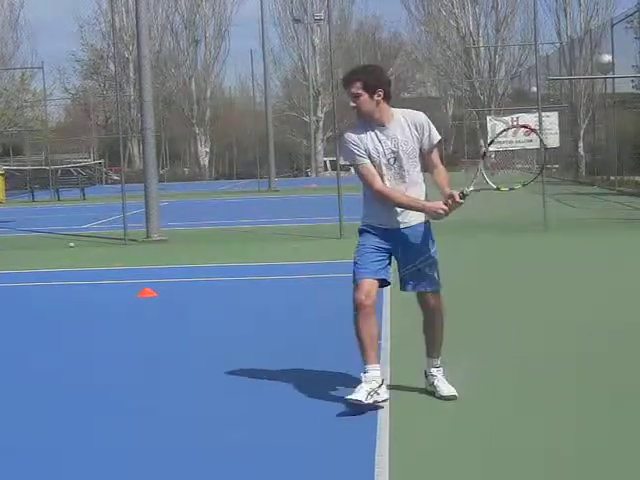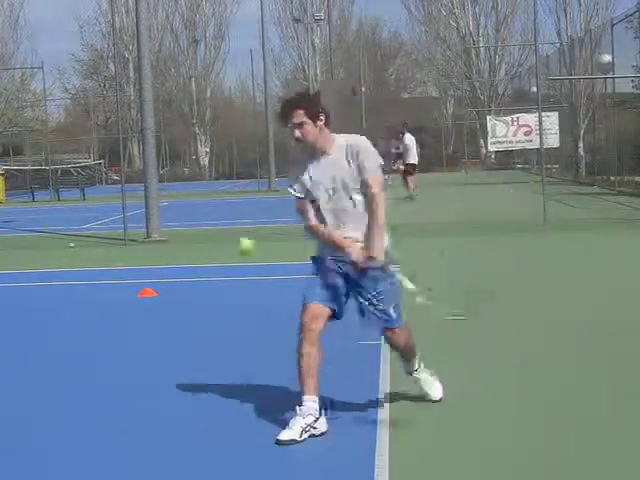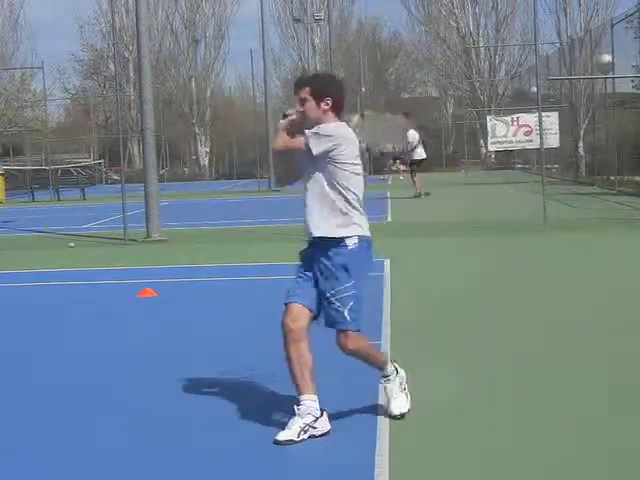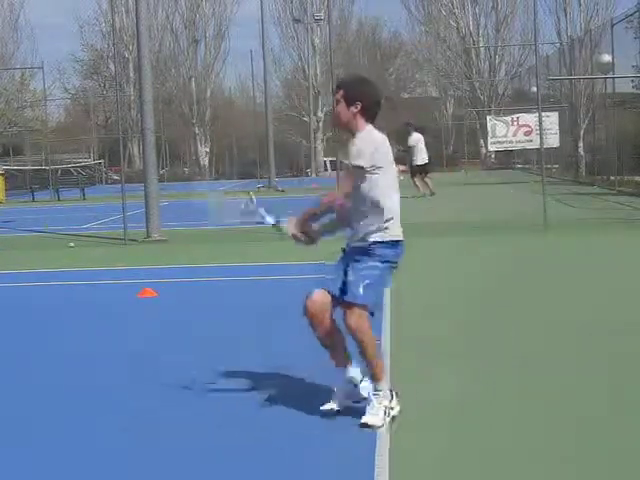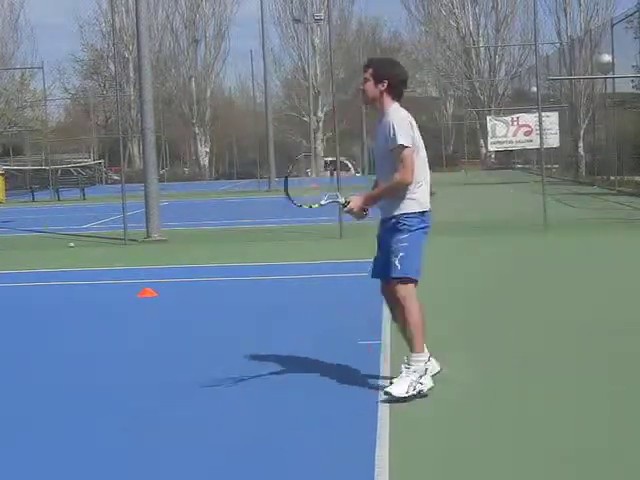
dt=0.3s
person 1, frame 1
left shoulder: (416, 121)
right shoulder: (352, 139)
left elbow: (434, 165)
right elbow: (379, 188)
left wrist: (448, 192)
right wrist: (428, 206)
left hip: (415, 229)
right hip: (375, 231)
left knee: (431, 303)
right knee: (364, 298)
left ankle: (434, 370)
right ankle: (372, 378)
person 1, frame 2
left shoulder: (358, 146)
right shoulder: (301, 170)
left elbow: (376, 200)
right elbow: (312, 224)
left wrist: (375, 246)
right wrist: (345, 246)
left hip: (371, 259)
right hip: (331, 259)
left knee: (396, 335)
right knee: (310, 324)
left ankle: (416, 370)
right ankle: (310, 412)
person 1, frame 3
left shoulder: (334, 133)
right shoulder: (319, 142)
left elbow: (280, 144)
left wrist: (289, 125)
right wrist: (294, 123)
left hip: (346, 248)
right hip: (317, 248)
left knee: (348, 340)
right knee: (293, 324)
left ankle: (390, 373)
right ankle: (310, 412)
person 1, frame 4
left shoulder: (368, 141)
right shoulder: (361, 144)
left elbow: (339, 200)
left wrist: (304, 219)
right wrist: (317, 230)
left hip: (380, 244)
right hip: (359, 245)
left knee: (355, 318)
right knee: (315, 306)
left ankle: (384, 395)
right ankle: (352, 378)
person 1, frame 5
left shoulder: (396, 119)
right shoulder: (387, 120)
left elbow: (406, 176)
left wrist: (366, 200)
right wrist: (366, 199)
left hip: (407, 216)
right hip: (395, 217)
left knee: (403, 288)
right knee: (391, 291)
left ankle: (421, 367)
right ankle: (421, 361)
